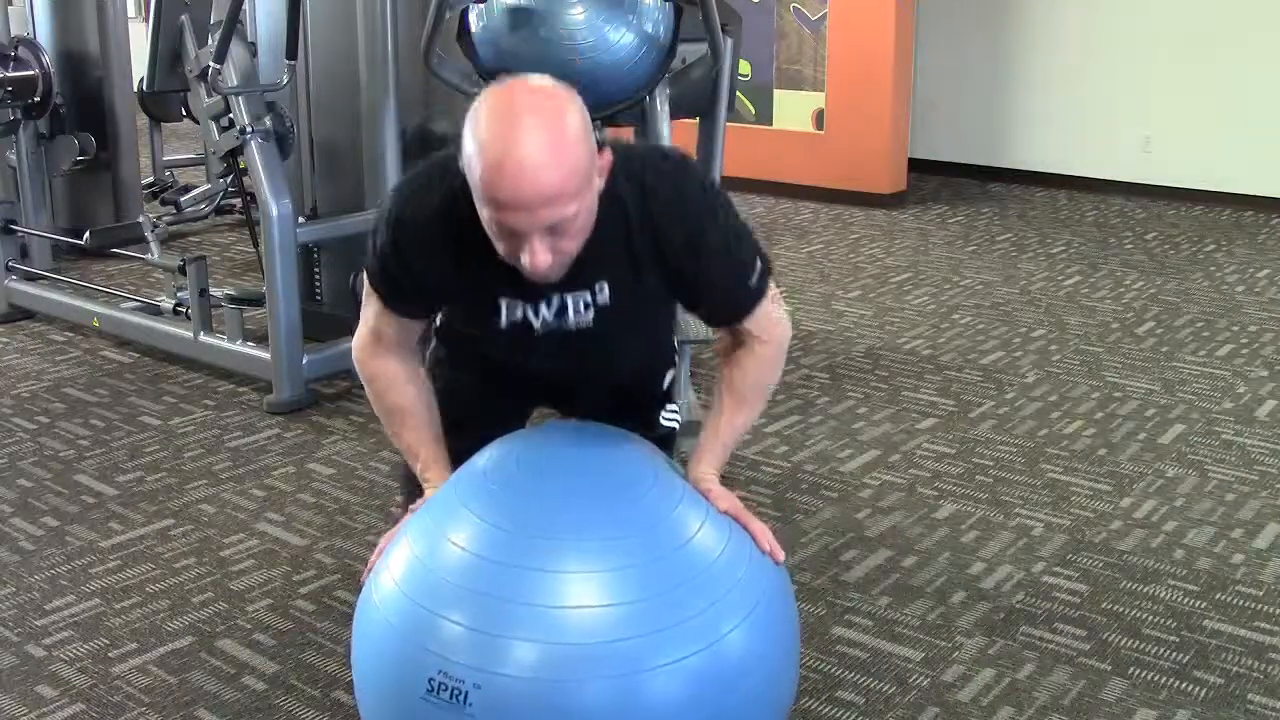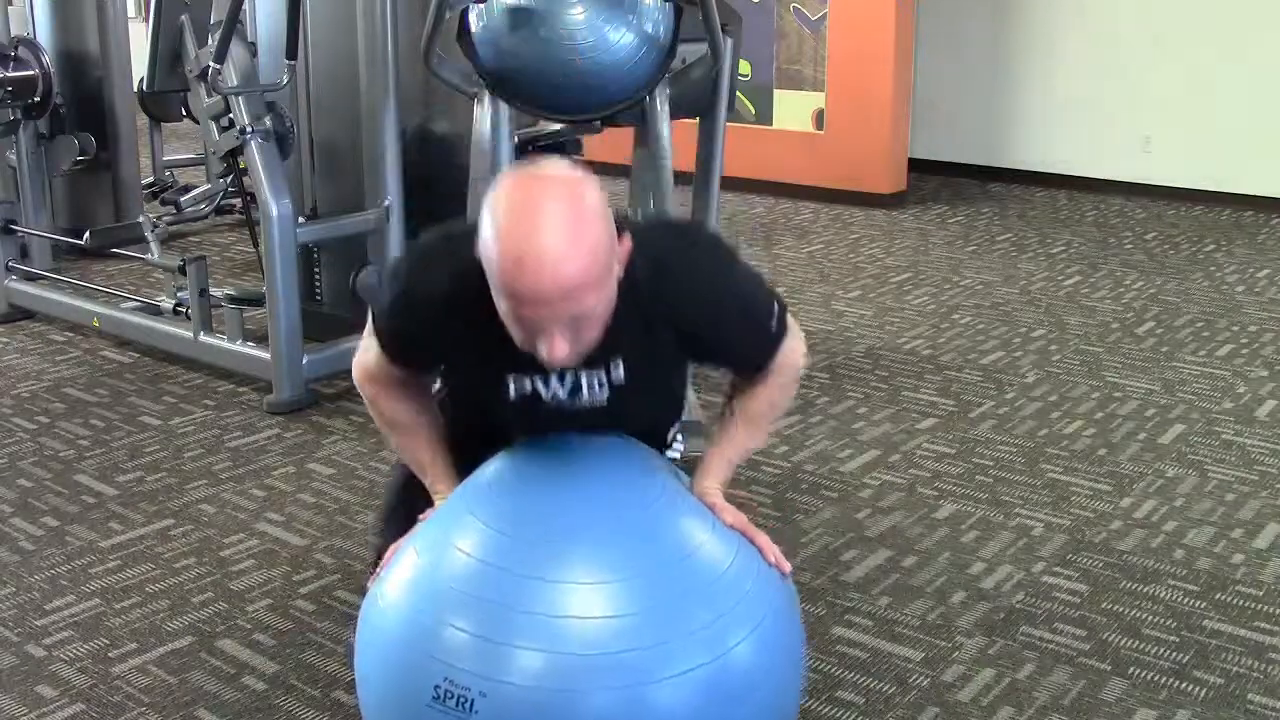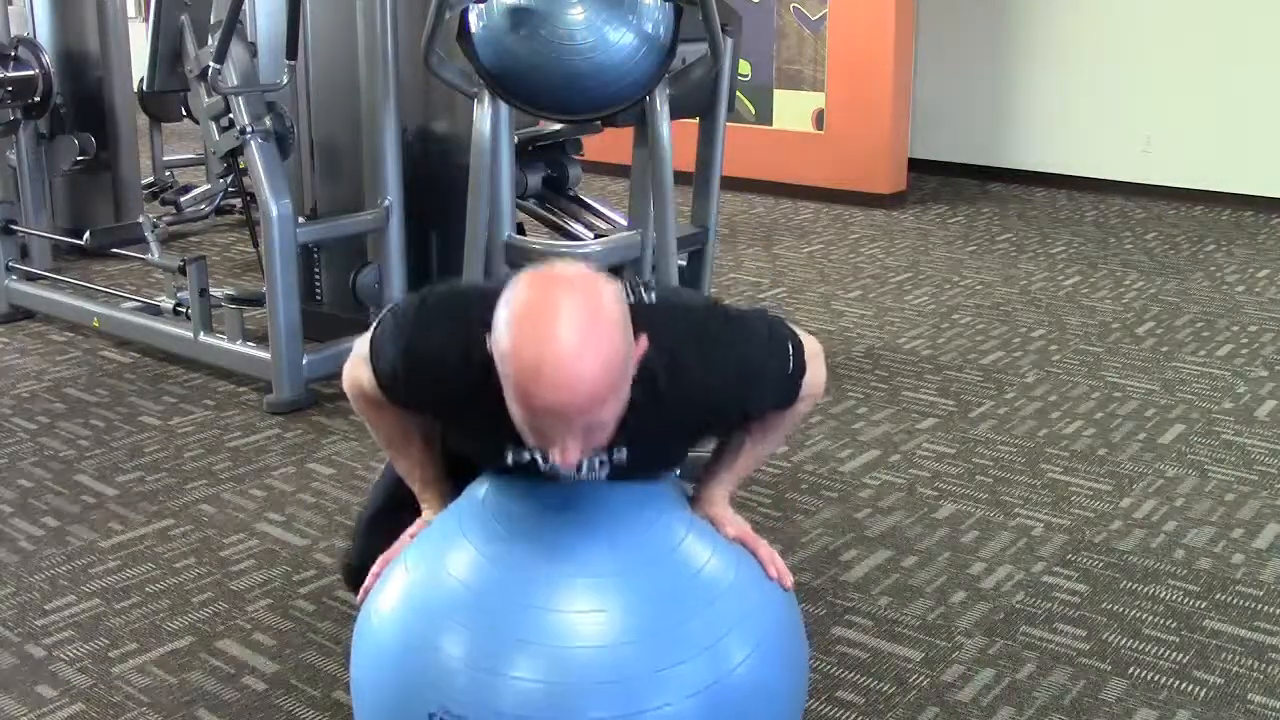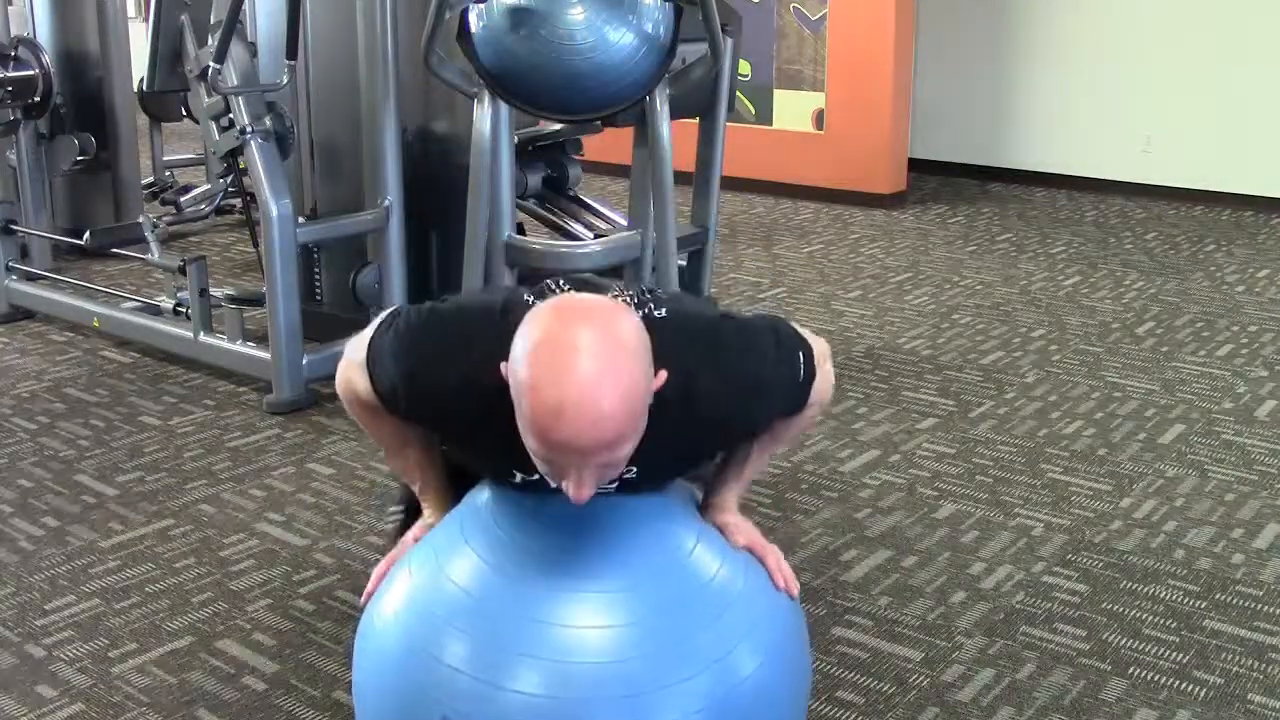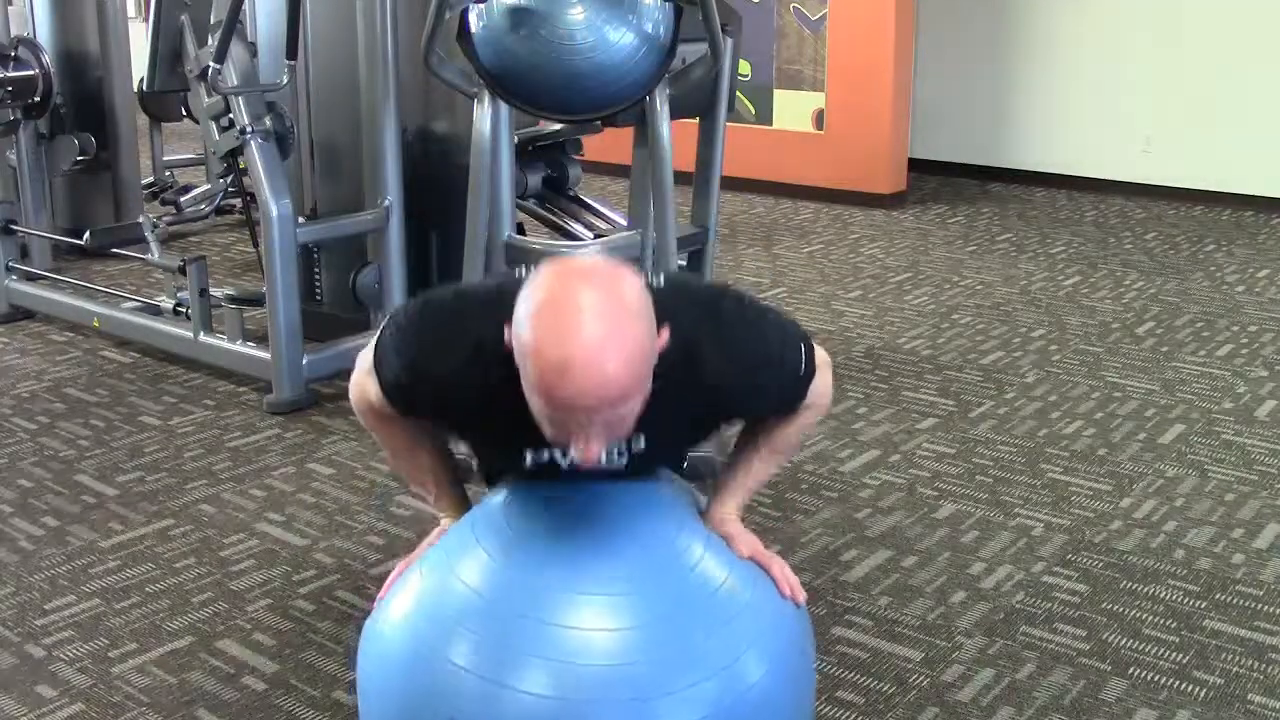
dt=0.2s
person 1, frame 1
left shoulder: (673, 203)
right shoulder: (424, 213)
left elbow: (764, 333)
right elbow: (382, 347)
left wrist: (704, 471)
right wrist: (437, 483)
left hip: (625, 367)
right hip: (481, 362)
person 1, frame 2
left shoulder: (689, 275)
right shoulder: (434, 281)
left elbow: (781, 362)
right elbow: (379, 374)
left wrist: (708, 483)
right wrist: (445, 493)
person 1, frame 3
left shoulder: (704, 357)
right shoulder: (437, 342)
left elbow: (808, 372)
right elbow: (362, 378)
left wrist: (714, 494)
right wrist: (435, 502)
right knee: (372, 570)
person 1, frame 4
left shoulder: (718, 370)
right shoulder: (443, 357)
left elbow: (816, 373)
right elbow: (356, 377)
left wrist: (723, 500)
right wrist: (437, 507)
person 1, frame 5
left shoulder: (721, 339)
right shoulder: (445, 341)
left elbow: (811, 389)
right elbow: (372, 396)
left wrist: (725, 509)
right wrist: (452, 514)
